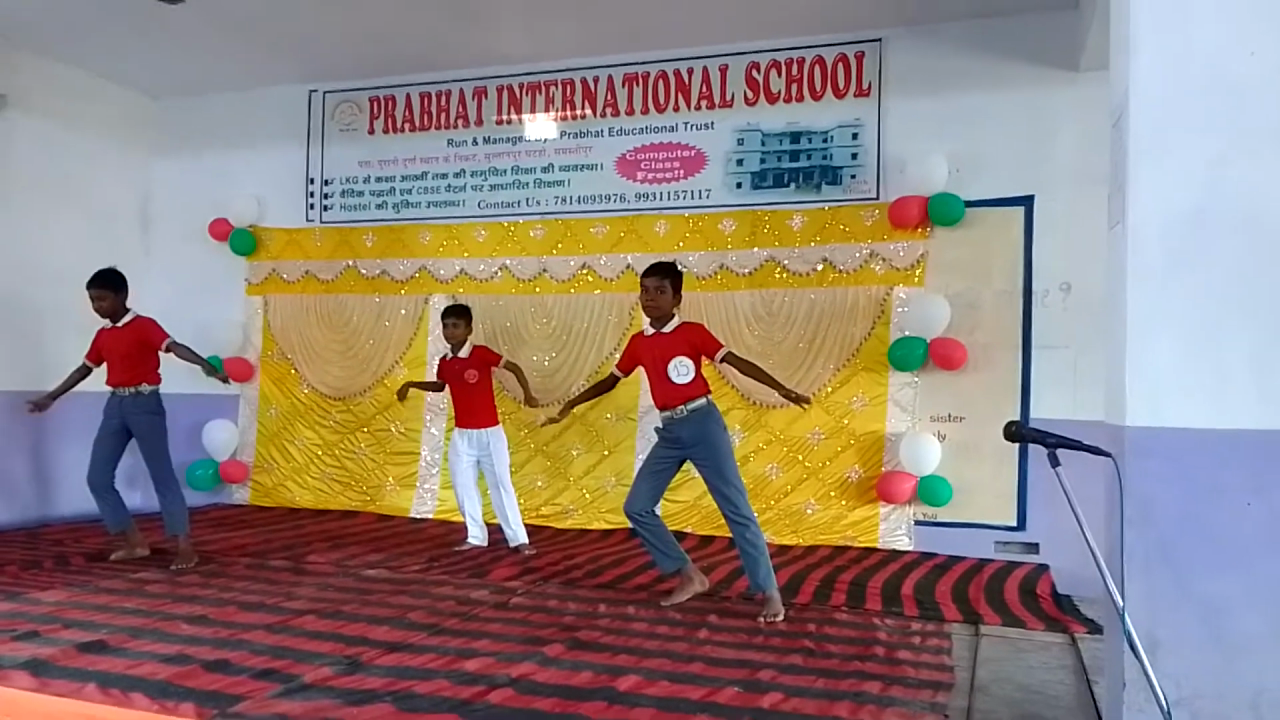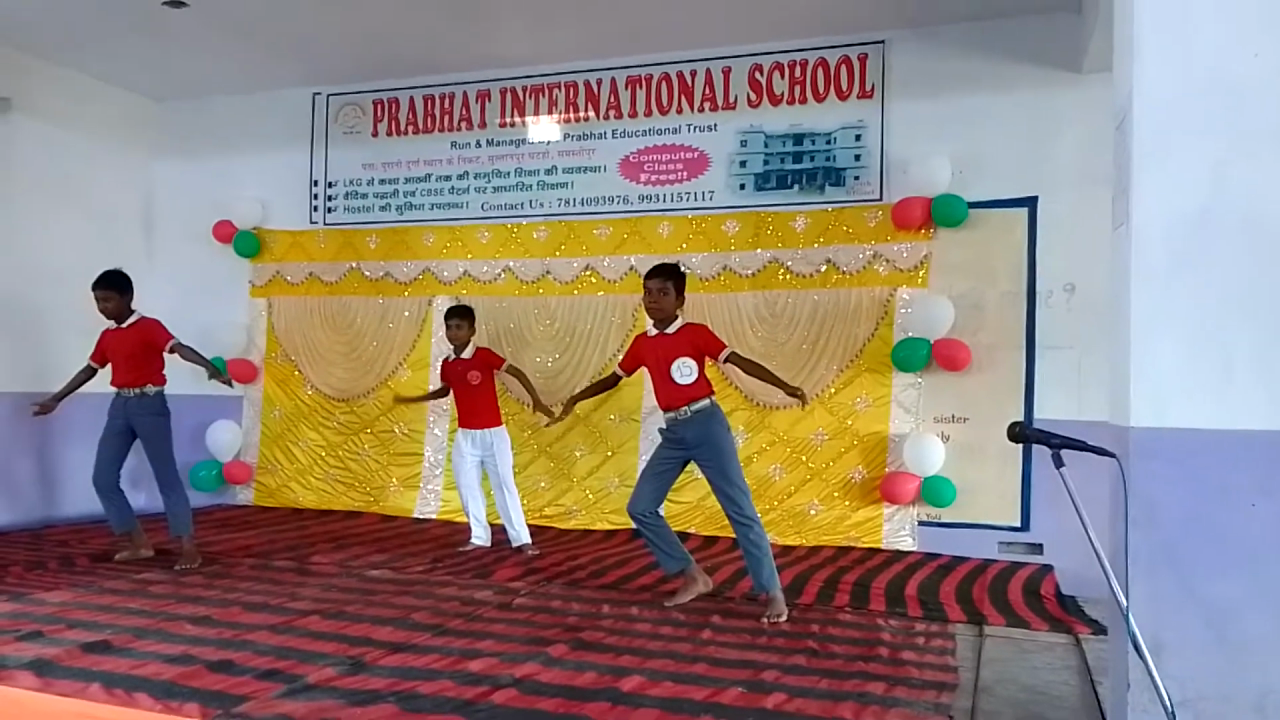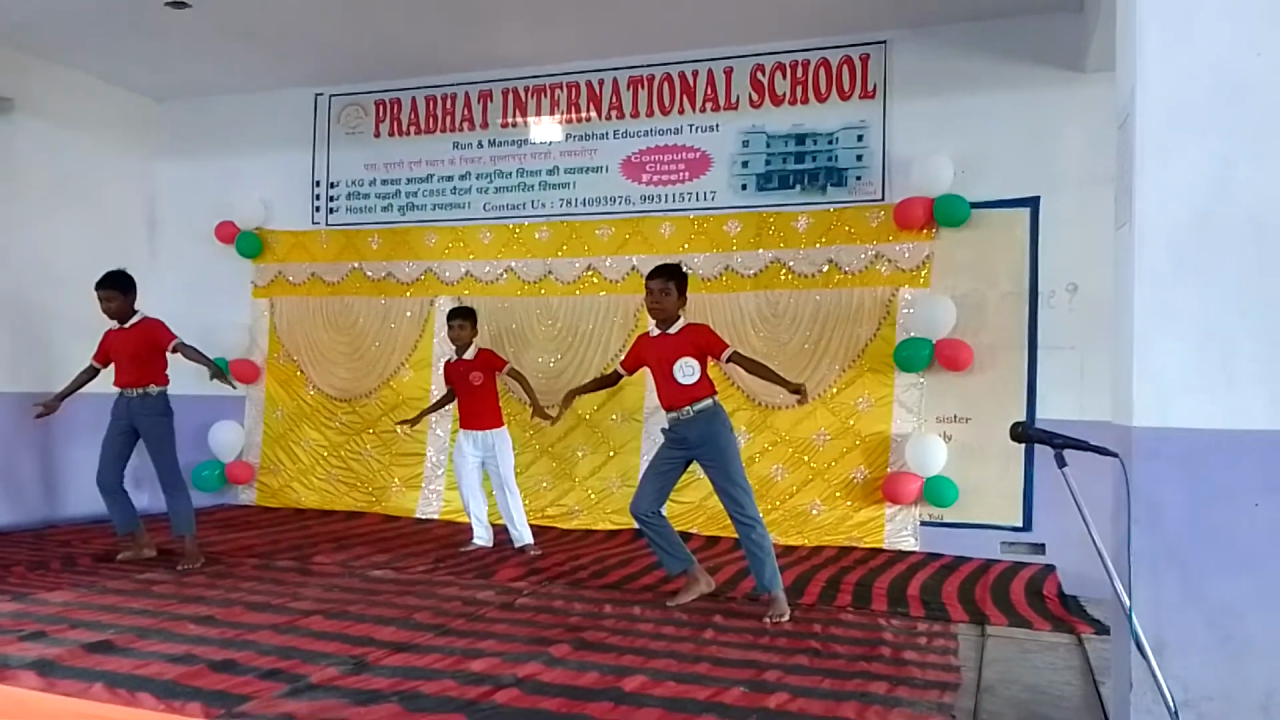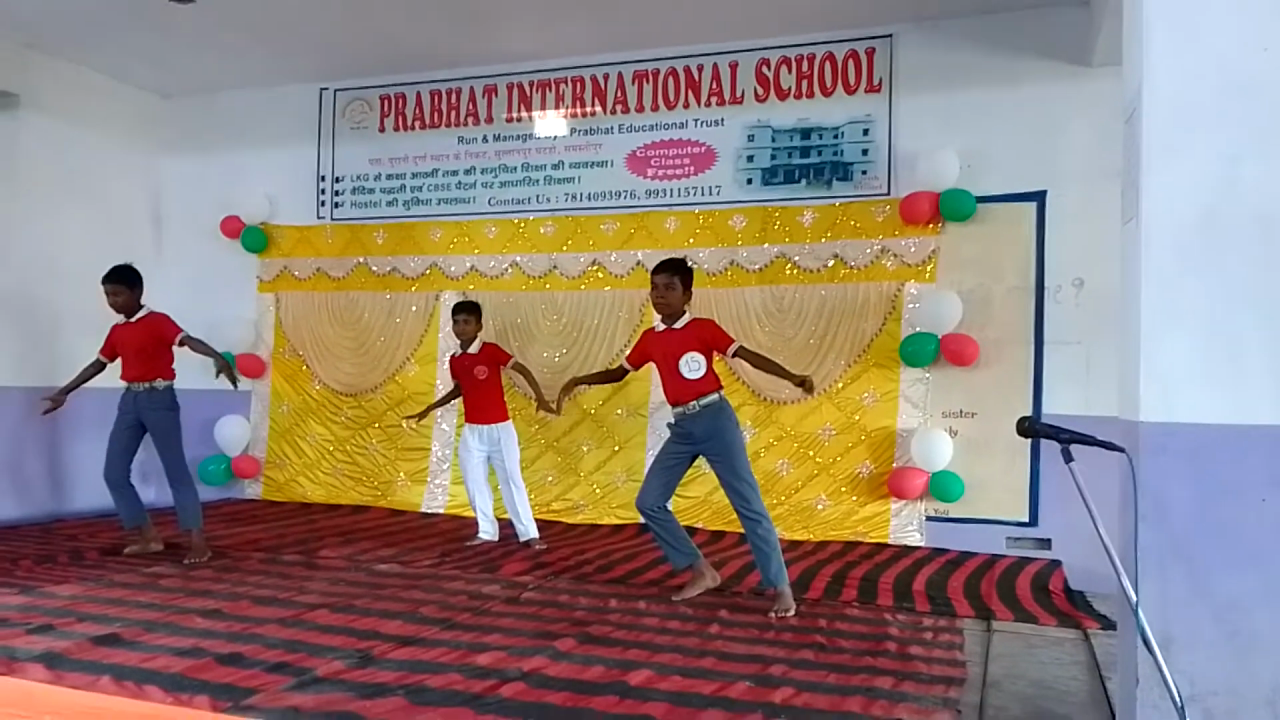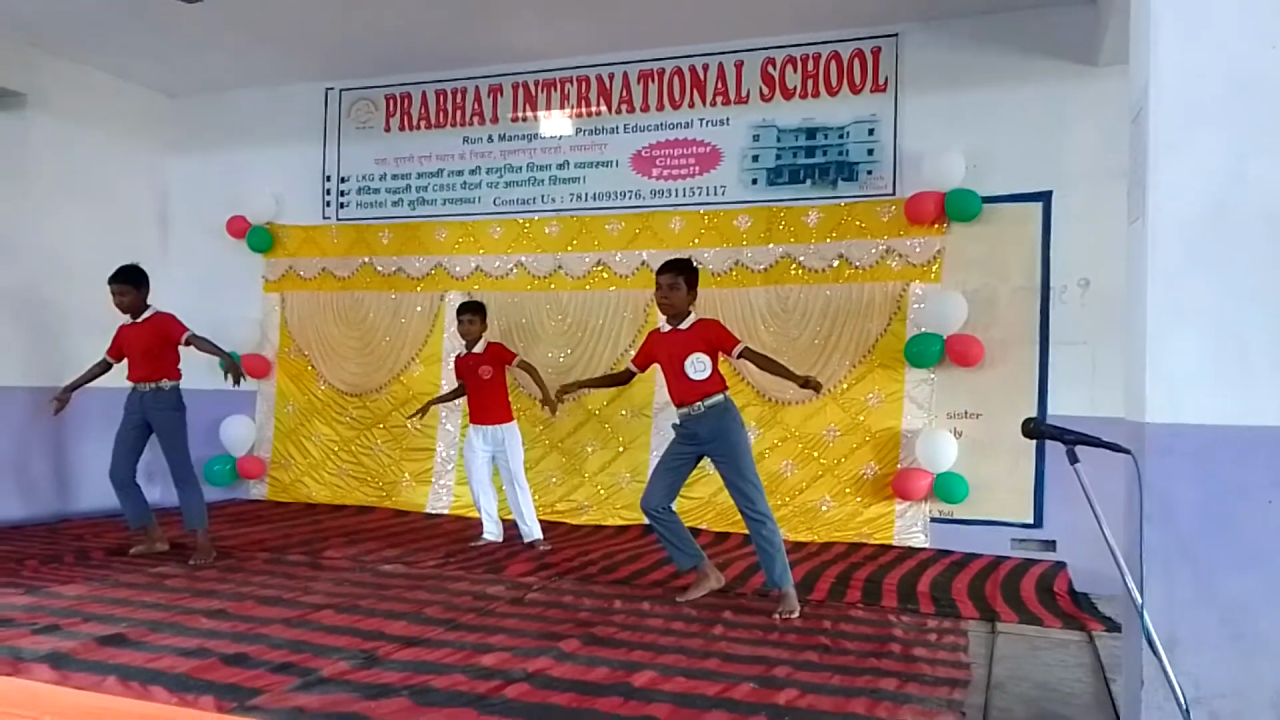
dt=0.1s
person 1, frame 1
left shoulder: (693, 332)
right shoulder: (638, 342)
left elbow: (736, 362)
right elbow: (611, 381)
left wrist: (782, 390)
right wrist: (570, 405)
left hip: (703, 424)
right hip: (669, 432)
left knee: (736, 509)
right knee: (636, 507)
left ankle: (770, 593)
right ankle: (689, 576)
person 1, frame 2
left shoulder: (696, 333)
right shoulder: (641, 343)
left elbow: (740, 362)
right elbow: (613, 379)
left wrist: (784, 386)
right wrist: (576, 398)
left hip: (706, 425)
right hip: (672, 433)
left knee: (740, 510)
right knee: (640, 507)
left ankle: (773, 594)
right ankle: (693, 577)
person 1, frame 3
left shoulder: (698, 333)
right shoulder: (643, 343)
left elbow: (742, 361)
right elbow: (614, 377)
left wrist: (787, 384)
right wrist: (576, 392)
left hip: (709, 425)
right hip: (675, 433)
left knee: (743, 510)
right knee: (642, 507)
left ankle: (775, 593)
right ankle: (695, 577)
person 1, frame 4
left shoulder: (704, 328)
right shoulder: (649, 338)
left elbow: (749, 356)
right elbow: (619, 373)
left wrist: (792, 378)
right wrist: (579, 381)
left hip: (716, 420)
right hip: (681, 428)
left knee: (748, 505)
right knee: (648, 502)
left ankle: (781, 589)
right ankle: (701, 572)
person 1, frame 5
left shoulder: (710, 328)
right shoulder: (655, 340)
left elbow: (754, 357)
right elbow: (625, 376)
left wrist: (797, 379)
right wrist: (581, 385)
left hip: (721, 420)
right hip: (686, 429)
left knee: (753, 506)
right knee: (653, 502)
left ankle: (786, 590)
right ankle: (705, 573)
person 2, frame 1
left shoulder: (144, 326)
right shoulder: (102, 335)
left elbow: (174, 347)
right elbow: (84, 369)
left wrist: (206, 365)
right wrist: (51, 398)
left hip: (144, 404)
right hip: (115, 406)
left knee: (162, 476)
right knee: (98, 478)
left ankle: (185, 547)
right ankle: (134, 542)
person 2, frame 2
left shoulder: (149, 327)
right shoulder: (107, 336)
left elbow: (179, 348)
right elbow: (89, 370)
left wrist: (209, 367)
right wrist: (56, 399)
left hip: (149, 405)
right hip: (119, 407)
left knee: (166, 477)
right knee: (103, 478)
left ankle: (189, 547)
right ankle: (139, 542)
person 2, frame 3
left shoulder: (152, 327)
right shoulder: (110, 336)
left elbow: (181, 347)
right elbow: (92, 370)
left wrist: (212, 366)
right wrist: (58, 399)
left hip: (152, 405)
right hip: (122, 407)
left knee: (169, 477)
right knee: (107, 479)
left ankle: (191, 547)
right ankle: (141, 542)
person 2, frame 4
left shoulder: (157, 322)
right shoulder: (116, 331)
left elbow: (188, 340)
right elbow: (98, 364)
left wrist: (219, 359)
right wrist: (64, 391)
left hip: (158, 399)
right hip: (129, 401)
left knee: (176, 471)
right knee: (114, 473)
left ankle: (198, 542)
right ankle: (148, 537)
person 2, frame 5
left shoulder: (164, 322)
right shoulder: (123, 331)
left elbow: (194, 340)
right elbow: (105, 364)
left wrist: (226, 357)
right wrist: (69, 389)
left hip: (164, 399)
right hip: (136, 401)
left knee: (182, 471)
right knee: (119, 473)
left ankle: (203, 542)
right ankle: (153, 537)
person 3, frame 1
left shoulder: (481, 353)
right shoulder: (444, 362)
left elbow: (514, 368)
right elbow: (439, 386)
left wrist: (527, 393)
right wrist: (411, 384)
left hip: (489, 433)
right hip: (461, 435)
left knee: (501, 485)
right knee: (463, 487)
left ankle: (519, 539)
right ankle: (476, 536)
person 3, frame 2
left shoulder: (484, 355)
right shoulder: (447, 364)
left elbow: (516, 372)
left wrist: (536, 400)
right wrist: (415, 400)
left hip: (493, 433)
right hip: (465, 436)
left knee: (504, 485)
right knee: (467, 487)
left ankle: (522, 539)
right ankle: (479, 537)
person 3, frame 3
left shoulder: (486, 356)
right shoulder: (449, 366)
left elbow: (517, 375)
left wrist: (536, 404)
right wrist: (422, 414)
left hip: (494, 434)
right hip: (466, 437)
left knee: (506, 486)
right knee: (469, 488)
left ankle: (524, 539)
right ankle: (481, 537)
person 3, frame 4
left shoulder: (491, 351)
right shoulder: (455, 360)
left elbow: (522, 369)
left wrist: (540, 398)
right wrist: (430, 407)
left hip: (500, 428)
right hip: (472, 431)
left knee: (511, 480)
right knee: (474, 483)
left ankle: (529, 533)
right ankle: (487, 531)
person 3, frame 5
left shoulder: (496, 350)
right shoulder: (460, 360)
left elbow: (528, 367)
left wrist: (546, 394)
right wrist: (432, 402)
left hip: (504, 429)
right hip: (476, 432)
left knee: (515, 481)
right knee: (479, 483)
left ankle: (533, 534)
right ankle: (491, 532)
